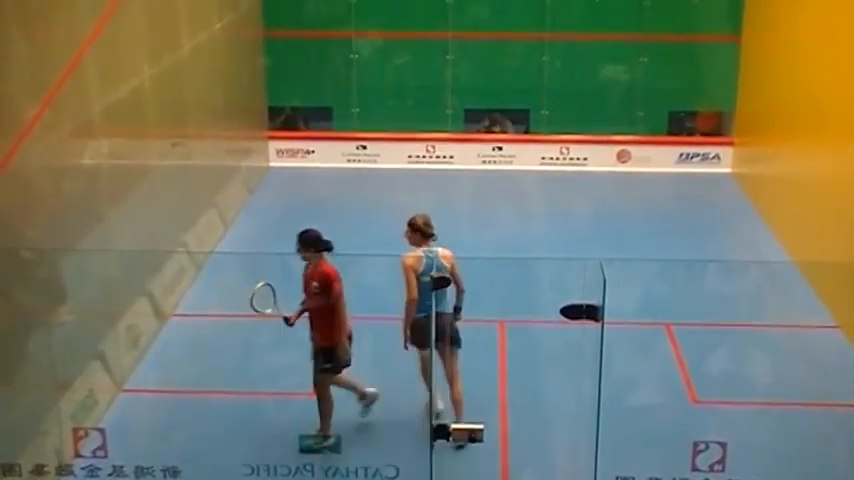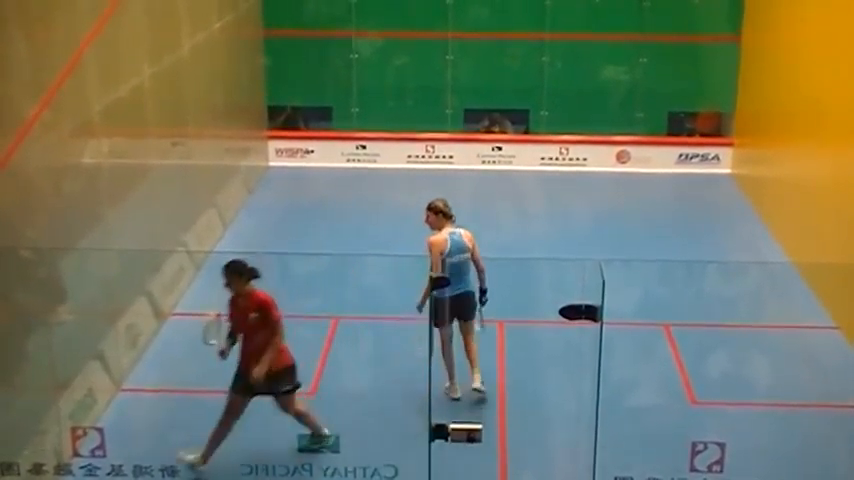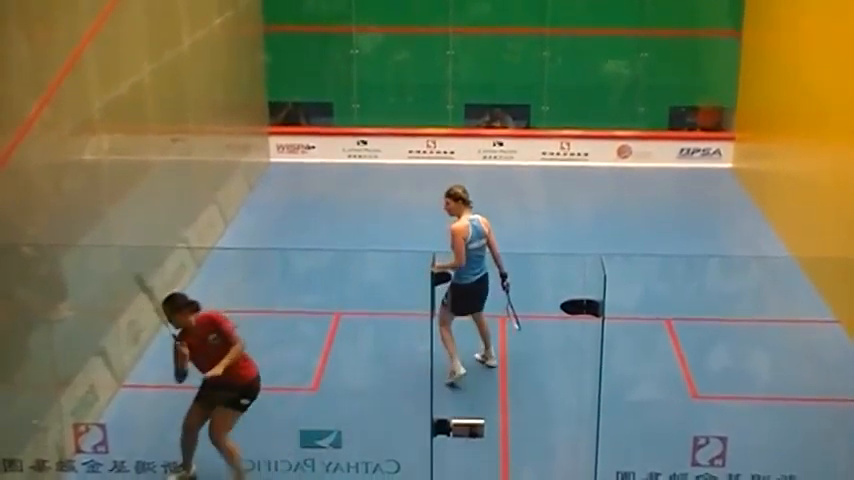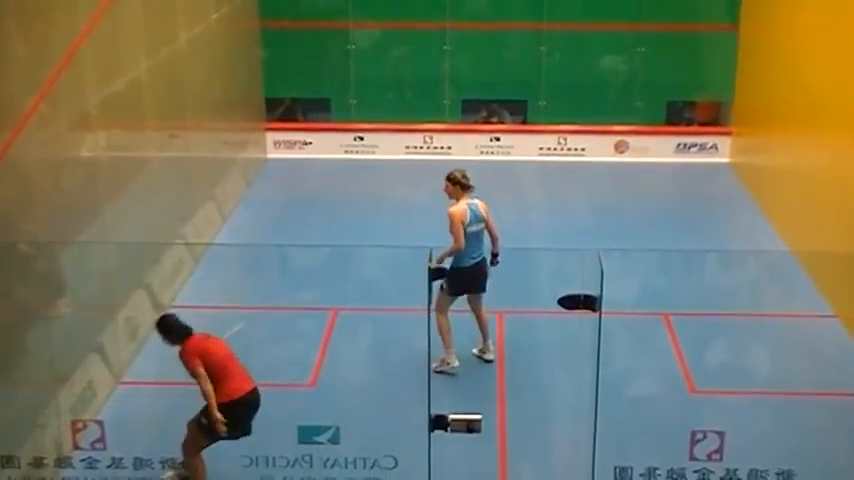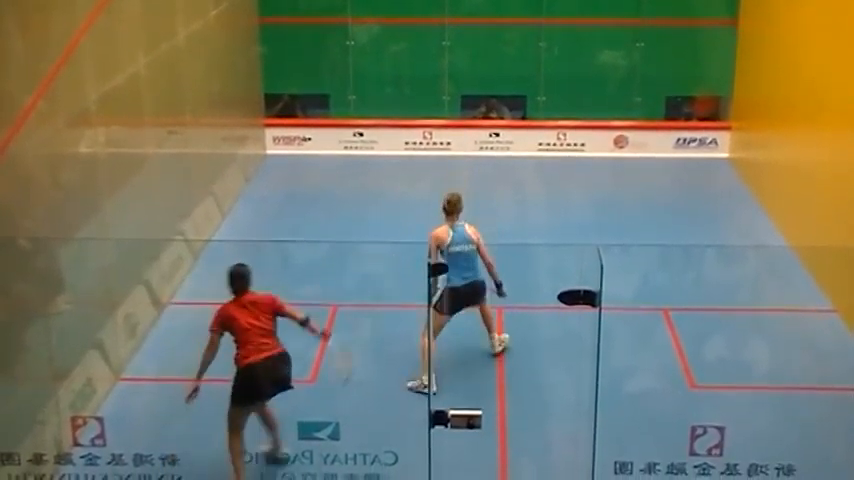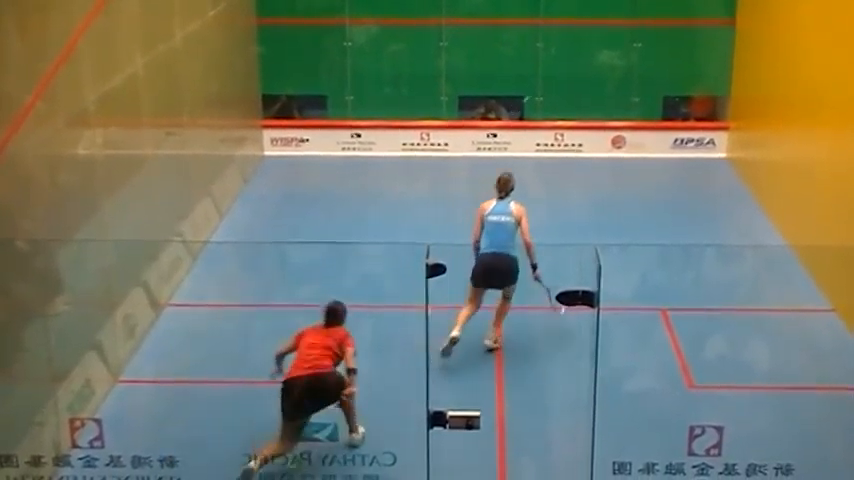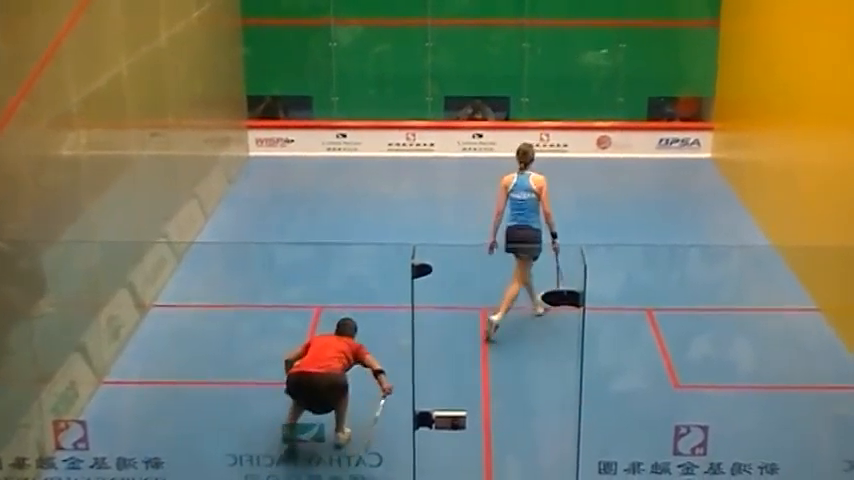
dt=0.3s
person 1, frame 1
left shoulder: (409, 259)
right shoulder: (447, 255)
left elbow: (412, 298)
right elbow: (460, 289)
left wrist: (405, 329)
right wrist: (457, 309)
left hip: (421, 321)
right hip: (444, 319)
left knee: (424, 361)
right knee: (453, 376)
left ankle: (435, 401)
person 1, frame 2
left shoulder: (435, 241)
right shoulder: (467, 235)
left elbow: (435, 277)
right elbow: (480, 268)
left wrist: (423, 300)
right wrist: (483, 290)
left hip: (443, 299)
right hip: (467, 296)
left knee: (446, 342)
right knee: (469, 337)
left ankle: (454, 387)
right ankle: (476, 379)
person 1, frame 3
left shoulder: (457, 228)
right shoulder: (483, 222)
left elbow: (459, 263)
right elbow: (495, 253)
left wrist: (440, 267)
right wrist: (503, 275)
left hip: (463, 285)
right hip: (482, 281)
left knee: (444, 324)
right knee: (478, 317)
left ankle: (456, 367)
right ankle: (489, 355)
person 1, frame 4
left shoulder: (455, 211)
right shoulder: (481, 206)
left elbow: (459, 246)
right elbow: (494, 236)
left wrist: (441, 257)
right wrist: (495, 254)
left hip: (462, 269)
right hip: (480, 266)
left knee: (441, 310)
right knee: (477, 307)
left ankle: (449, 359)
right ankle: (487, 349)
person 1, frame 5
left shoulder: (437, 235)
right shoulder: (472, 232)
right elbow: (488, 262)
left wrist: (433, 288)
right wrist: (498, 284)
left hip: (455, 291)
right hip: (477, 287)
left knee: (429, 334)
right knee: (482, 303)
left ankle: (427, 381)
right ankle: (495, 341)
person 1, frame 6
left shoulder: (484, 207)
right shoulder: (519, 209)
left elbow: (475, 241)
right elbow: (527, 241)
left wrist: (478, 260)
right wrist: (534, 266)
left hip: (485, 260)
right hip: (507, 261)
left knee: (472, 304)
right knee: (507, 297)
left ankle: (455, 332)
right ankle: (493, 338)
person 1, frame 7
left shoulder: (507, 180)
right shoulder: (539, 180)
left elbow: (499, 211)
right elbow: (546, 212)
left wrist: (493, 237)
right wrist: (554, 235)
left hip: (512, 233)
right hip: (530, 234)
left knee: (525, 270)
right knee: (518, 280)
left ankle: (537, 305)
right ankle: (497, 317)
person 2, frame 1
left shoulder: (328, 273)
right shoulder: (309, 269)
left elbow: (340, 308)
left wrist: (342, 341)
right wrist: (298, 313)
left hip: (333, 340)
right hip: (320, 337)
left knee: (320, 386)
right knee: (325, 380)
left ankle: (325, 434)
right ankle: (366, 394)
person 2, frame 2
left shoulder: (264, 301)
right shoulder: (235, 302)
left elbow: (278, 335)
left wrist: (263, 365)
right wrist: (228, 346)
left hip: (276, 365)
right hip: (248, 364)
left knee: (289, 407)
right knee: (230, 414)
left ankle: (321, 434)
right ankle: (203, 458)
person 2, frame 3
left shoulder: (213, 320)
right shoulder: (182, 341)
left elbow: (238, 345)
right elbow: (180, 377)
left wrist: (220, 366)
right wrist: (182, 361)
left hip: (244, 380)
right hip: (217, 382)
left knee: (217, 435)
right knee: (189, 427)
person 2, frame 4
left shoulder: (188, 351)
right shoulder: (202, 339)
left elbow: (204, 382)
left wrist: (213, 413)
left hip: (234, 402)
right hip: (247, 393)
left knee: (190, 448)
right knee: (195, 427)
person 2, frame 5
left shoulder: (224, 312)
right shoulder: (267, 299)
left elbow: (211, 348)
right elbow: (297, 316)
left wrist: (198, 380)
right wrist: (316, 331)
left hip: (250, 368)
right hip: (277, 361)
left knee: (235, 430)
right knee: (258, 405)
right ankle: (277, 449)
person 2, frame 6
left shoulder: (307, 332)
right shoulder: (344, 335)
left elbow: (280, 353)
right elbow: (349, 360)
left wrist: (278, 367)
right wrist: (352, 385)
left hip: (292, 383)
right hip: (322, 380)
left knee: (286, 441)
right knee: (345, 388)
left ankle: (257, 463)
right ankle: (354, 434)
person 2, frame 7
left shoulder: (317, 339)
right shoulder: (355, 347)
left elbow: (288, 360)
right elbow: (373, 364)
left wrist: (290, 381)
right wrist: (384, 383)
left hip: (297, 378)
right hip: (327, 381)
right knee: (341, 385)
left ankle: (291, 425)
right ankle: (340, 433)
